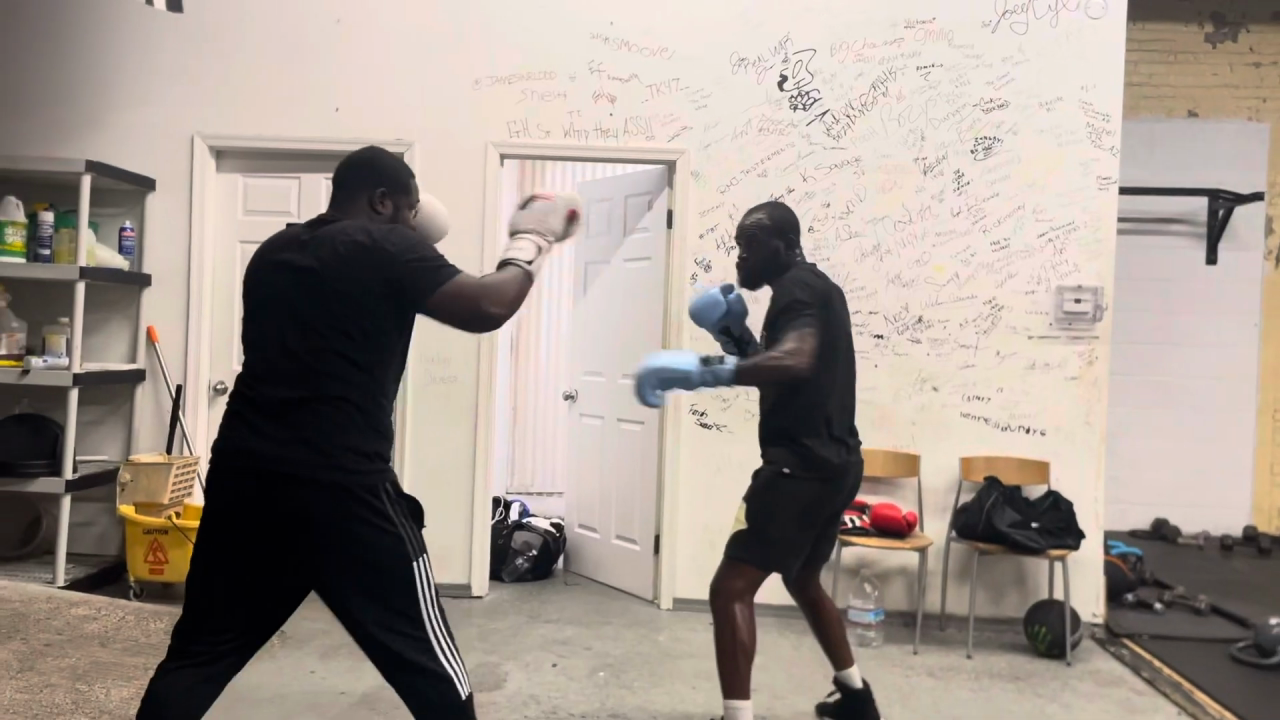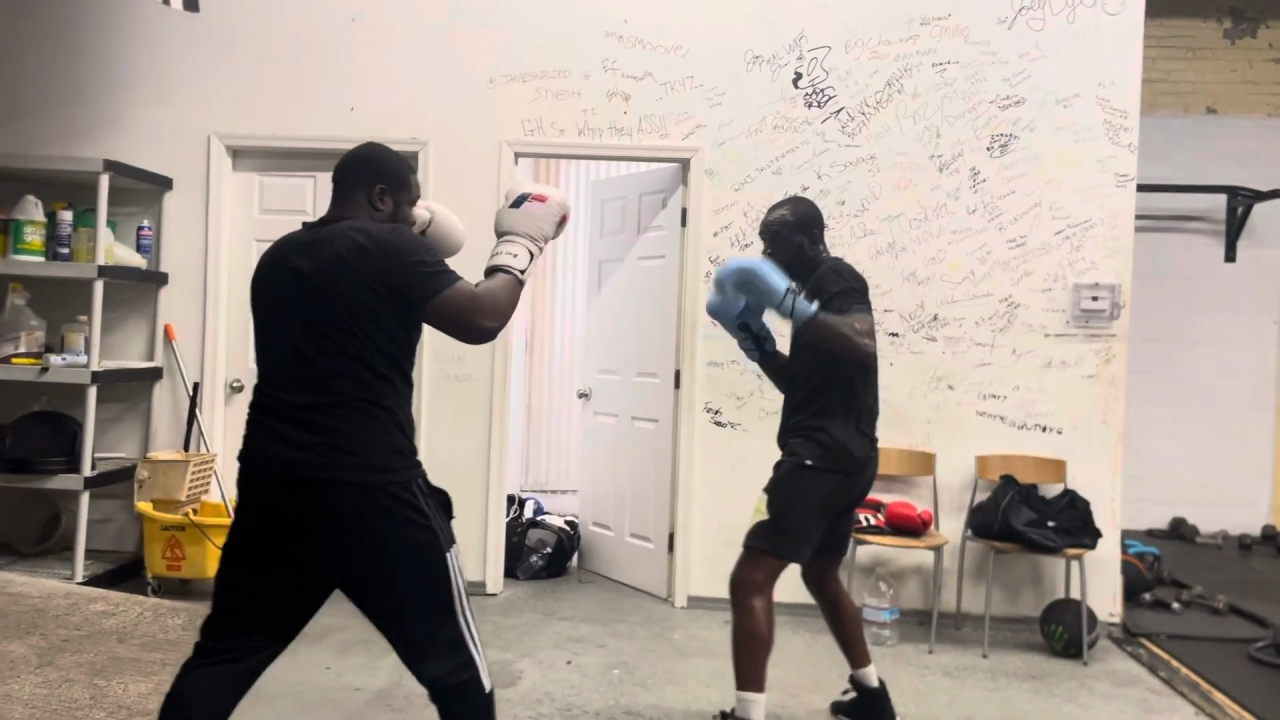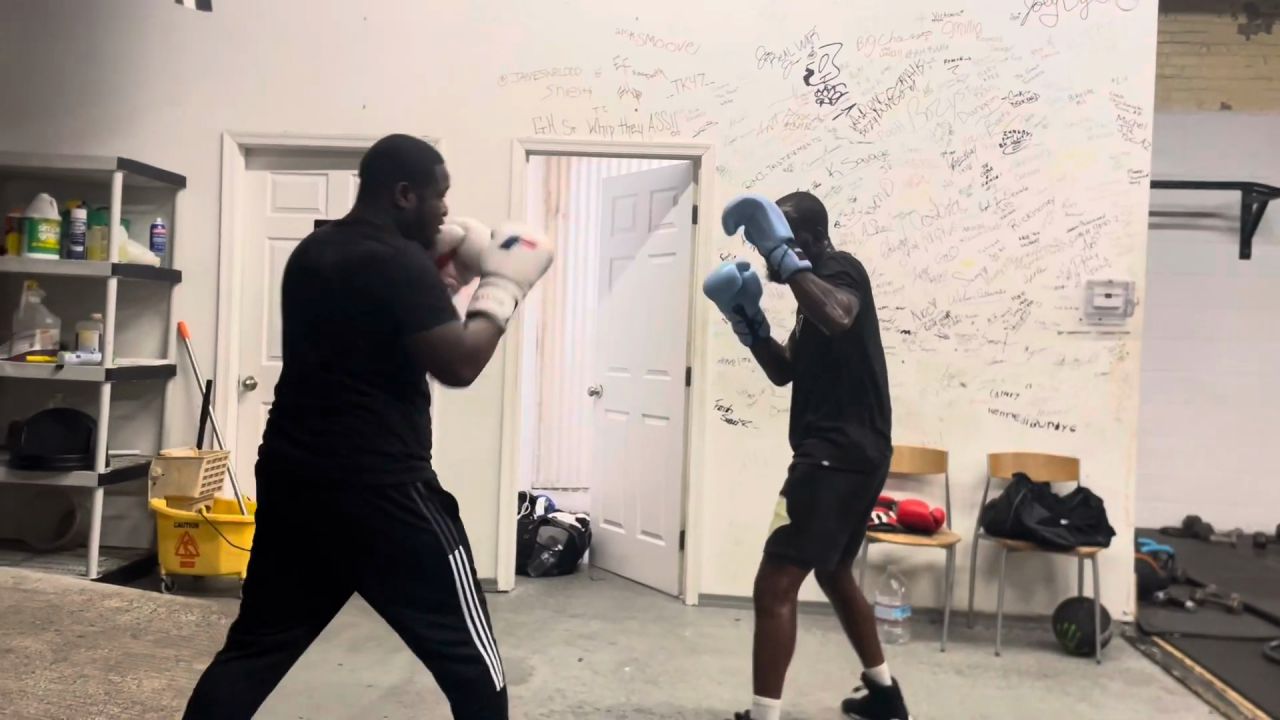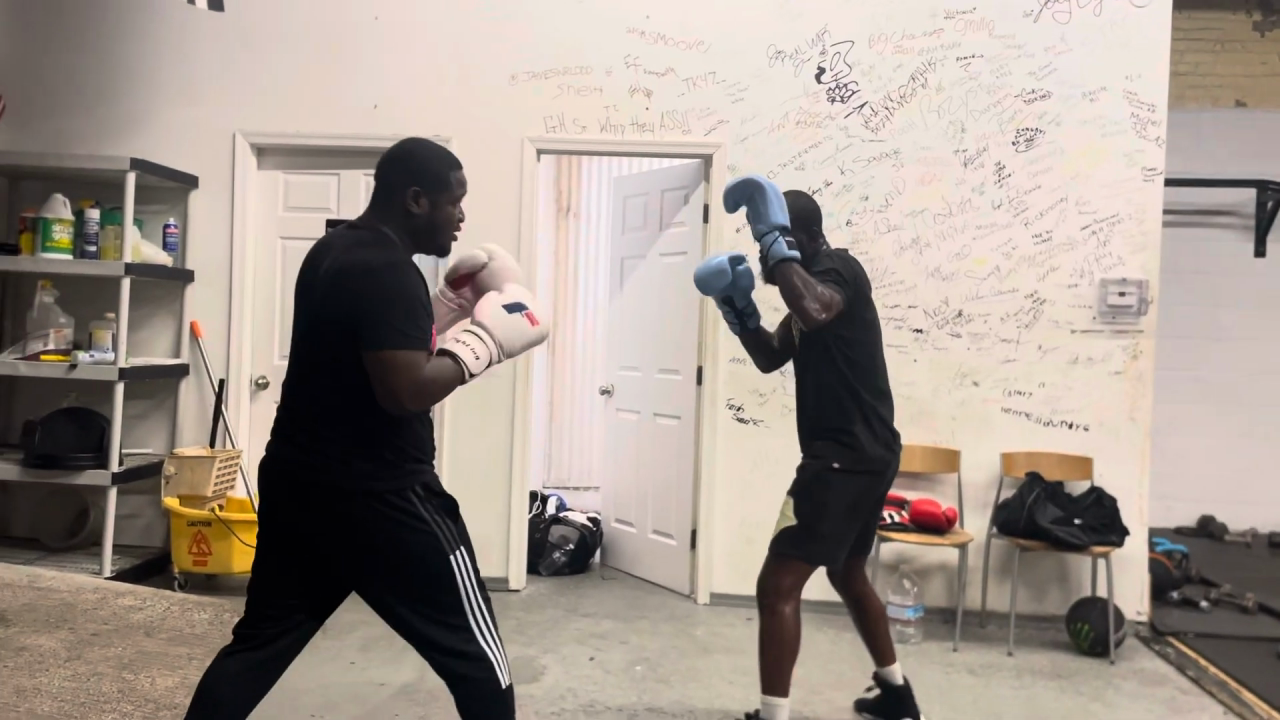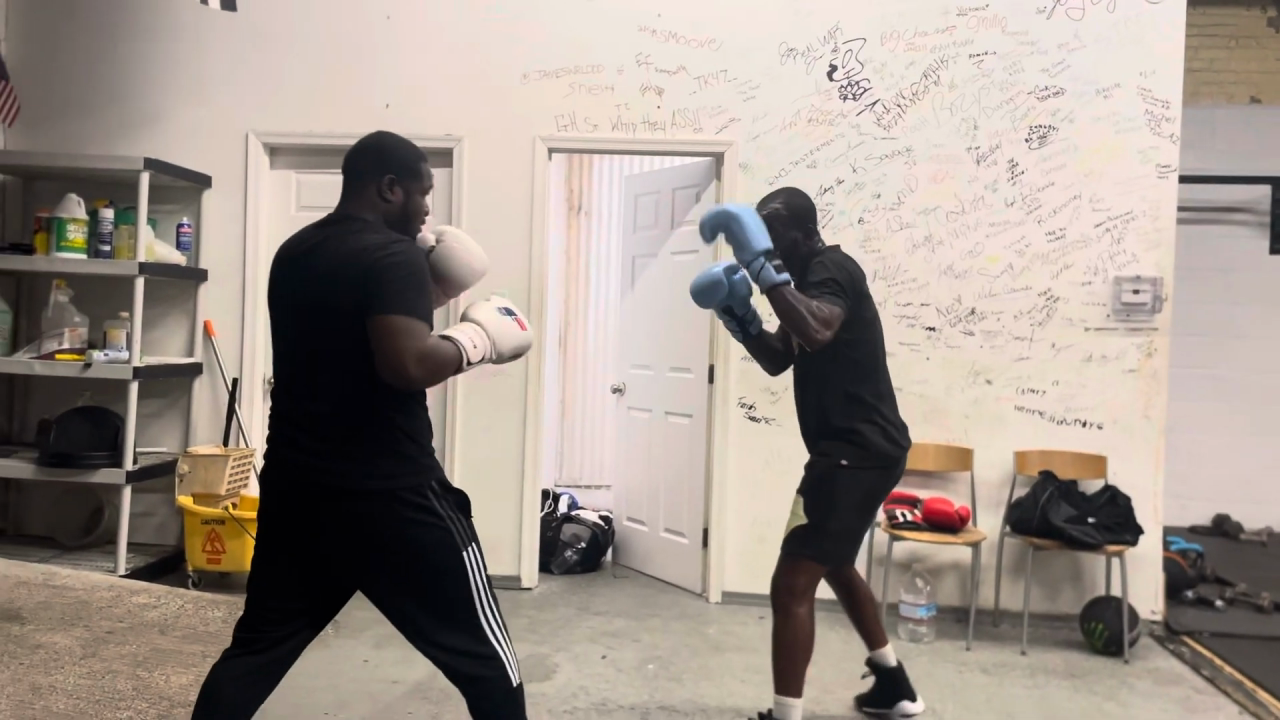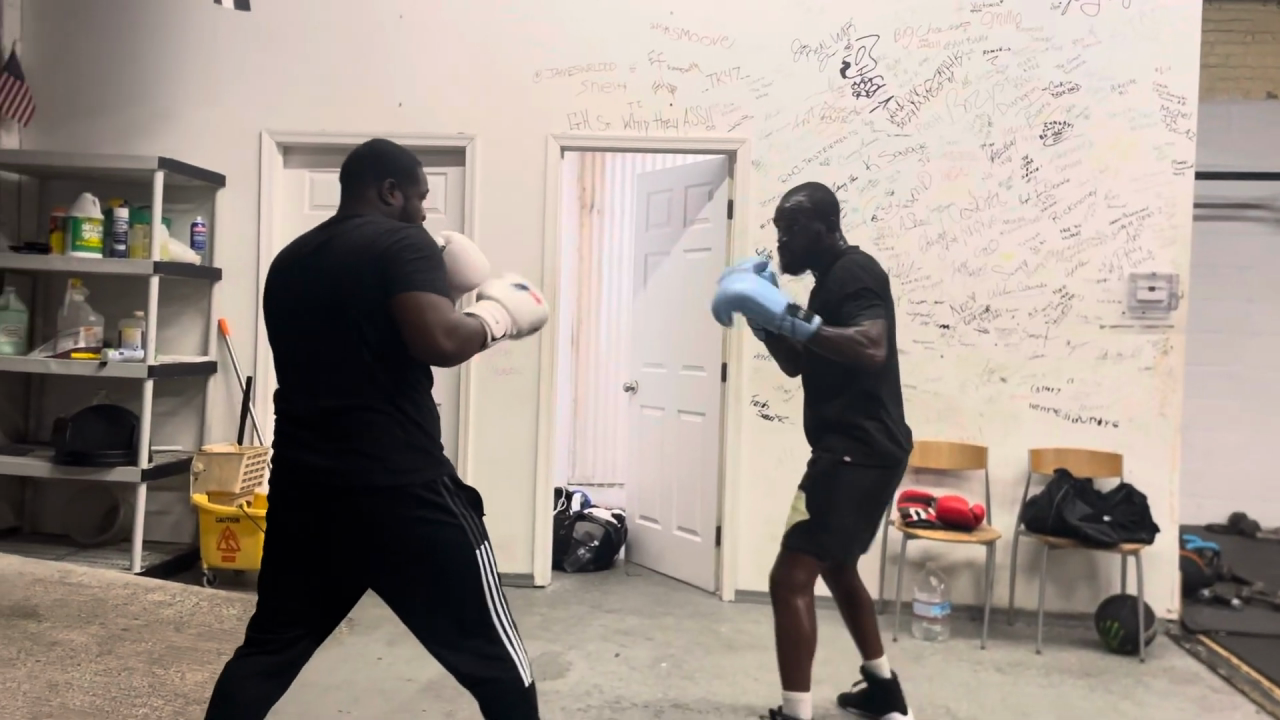
dt=0.2s
person 1, frame 1
left shoulder: (273, 252)
right shoulder: (386, 248)
right elbow: (483, 308)
right wrist: (531, 241)
left hip: (242, 477)
right hip: (341, 488)
left knee: (197, 653)
right knee: (427, 667)
person 1, frame 2
left shoulder: (278, 258)
right shoulder: (390, 249)
right elbow: (480, 319)
right wrist: (520, 244)
left hip: (273, 483)
right hip: (371, 489)
left knee: (226, 651)
right knee: (452, 662)
person 1, frame 3
left shoulder: (311, 253)
right shoulder: (396, 261)
right elbow: (457, 365)
left wrist: (442, 279)
right wrist: (505, 284)
left hip: (290, 480)
right hip: (379, 490)
left knee: (255, 646)
right knee: (466, 656)
person 1, frame 4
left shoulder: (333, 251)
right shoulder: (387, 271)
right elbow: (405, 391)
left wrist: (446, 308)
right wrist: (485, 339)
left hip: (297, 484)
right hip: (382, 495)
left knee: (258, 645)
right knee: (473, 655)
person 1, frame 5
left shoulder: (294, 253)
right shoulder: (390, 255)
right elbow: (408, 366)
left wrist: (425, 294)
right wrist: (479, 336)
left hip: (296, 486)
right hip: (391, 492)
left knee: (258, 647)
right knee: (482, 657)
person 1, frame 6
left shoulder: (288, 262)
right shoulder: (401, 244)
right elbow: (439, 342)
right wrist: (497, 312)
left hip: (302, 485)
right hip: (401, 487)
left knee: (269, 648)
right knee: (492, 657)
person 2, frame 1
left shoulder: (799, 289)
right shoulder: (817, 289)
left elbow: (795, 362)
left wrist: (706, 371)
right wrist: (738, 340)
left hip: (799, 465)
right hip: (836, 465)
left knee: (731, 589)
right knee: (801, 579)
person 2, frame 2
left shoulder: (837, 279)
right shoulder: (820, 287)
left elbow: (862, 343)
right elbow: (797, 379)
left wrist: (792, 302)
right wrist: (754, 333)
left hip: (820, 457)
right hip: (846, 458)
left knee: (750, 581)
right knee: (820, 573)
person 2, frame 3
left shoulder: (839, 269)
right shoulder: (817, 280)
left elbow: (838, 318)
right elbow: (785, 372)
left wrist: (782, 255)
right wrist: (747, 320)
left hip: (835, 457)
right hip: (855, 455)
left knee: (774, 587)
right knee: (834, 573)
person 2, frame 4
left shoulder: (836, 268)
right shoulder: (815, 276)
left elbow: (813, 312)
right elbow: (771, 357)
left wrist: (774, 242)
right wrist: (738, 309)
left hip: (843, 457)
right hip: (864, 454)
left knee: (778, 585)
right knee: (847, 572)
person 2, frame 5
left shoulder: (833, 271)
right shoulder: (816, 276)
left elbow: (814, 332)
right elbow: (777, 358)
left wrist: (761, 266)
right wrist: (737, 313)
left hip: (853, 453)
right hip: (868, 450)
left knee: (792, 585)
right knee: (837, 566)
person 2, frame 6
left shoulder: (856, 273)
right shoulder: (831, 280)
left elbow: (872, 351)
right elbow: (798, 365)
left wrist: (791, 318)
right wrist: (767, 319)
left hip: (855, 451)
right hip: (867, 450)
left knee: (791, 579)
right knee: (836, 568)
